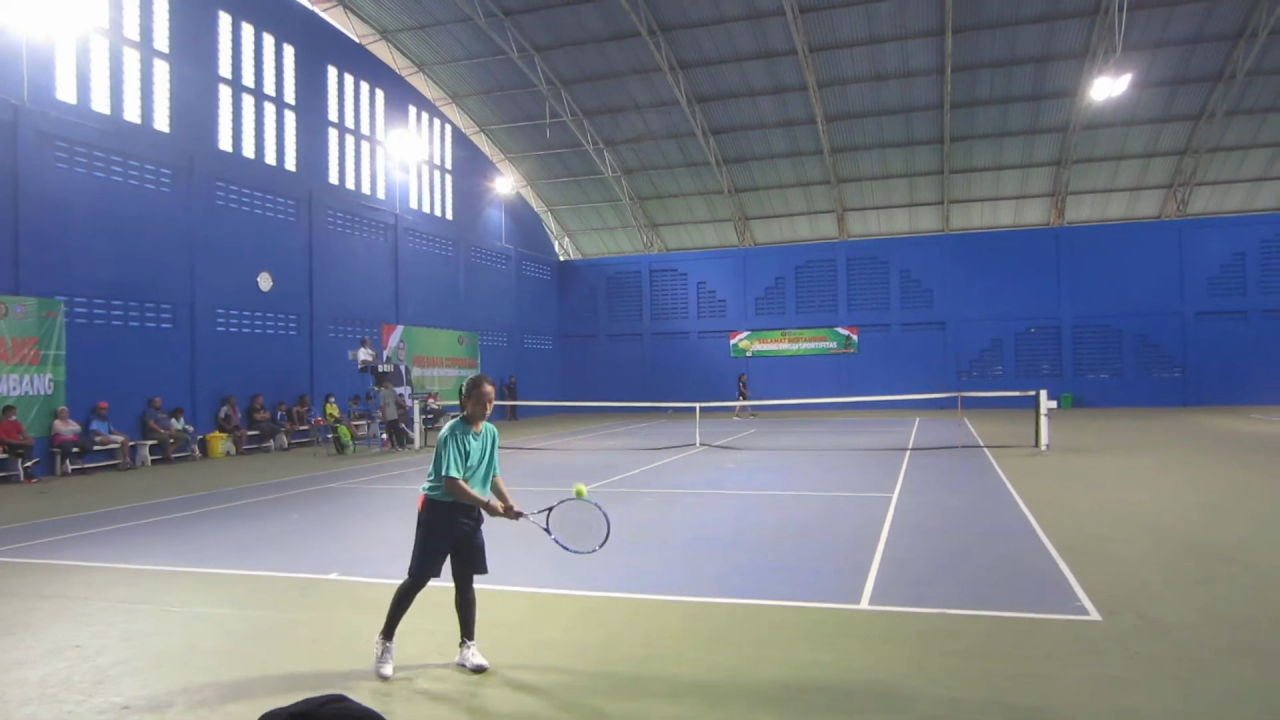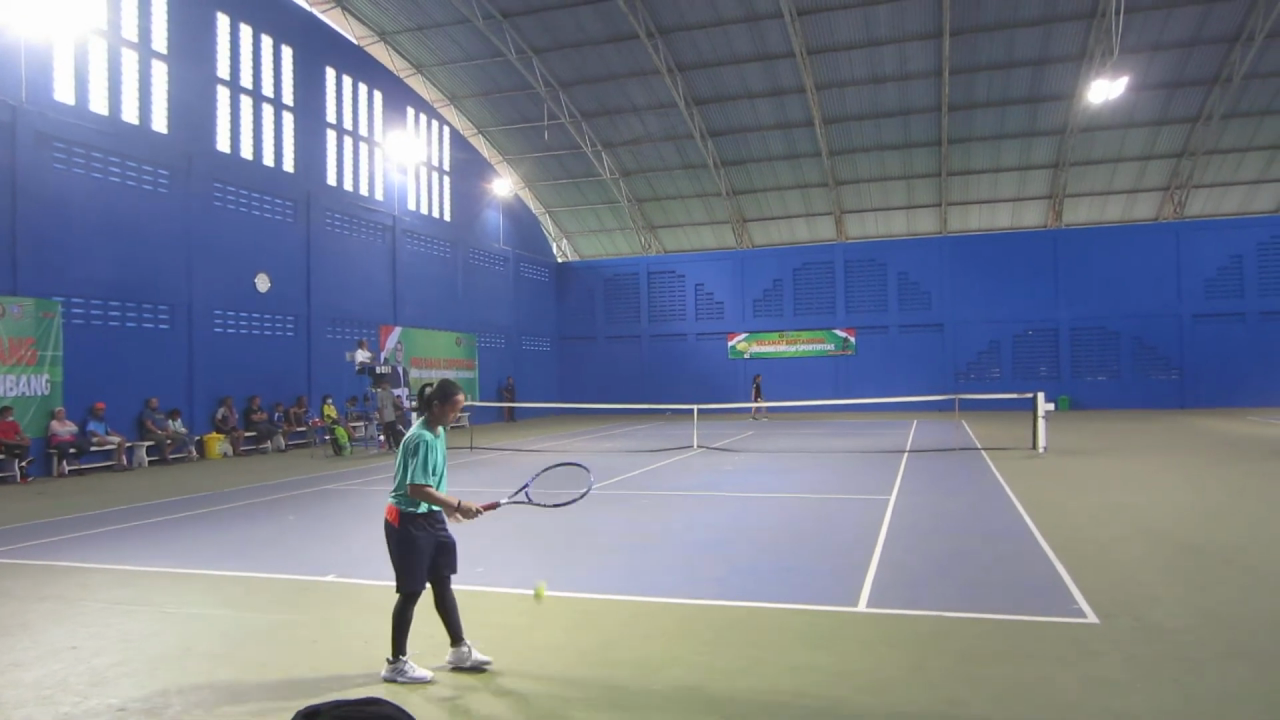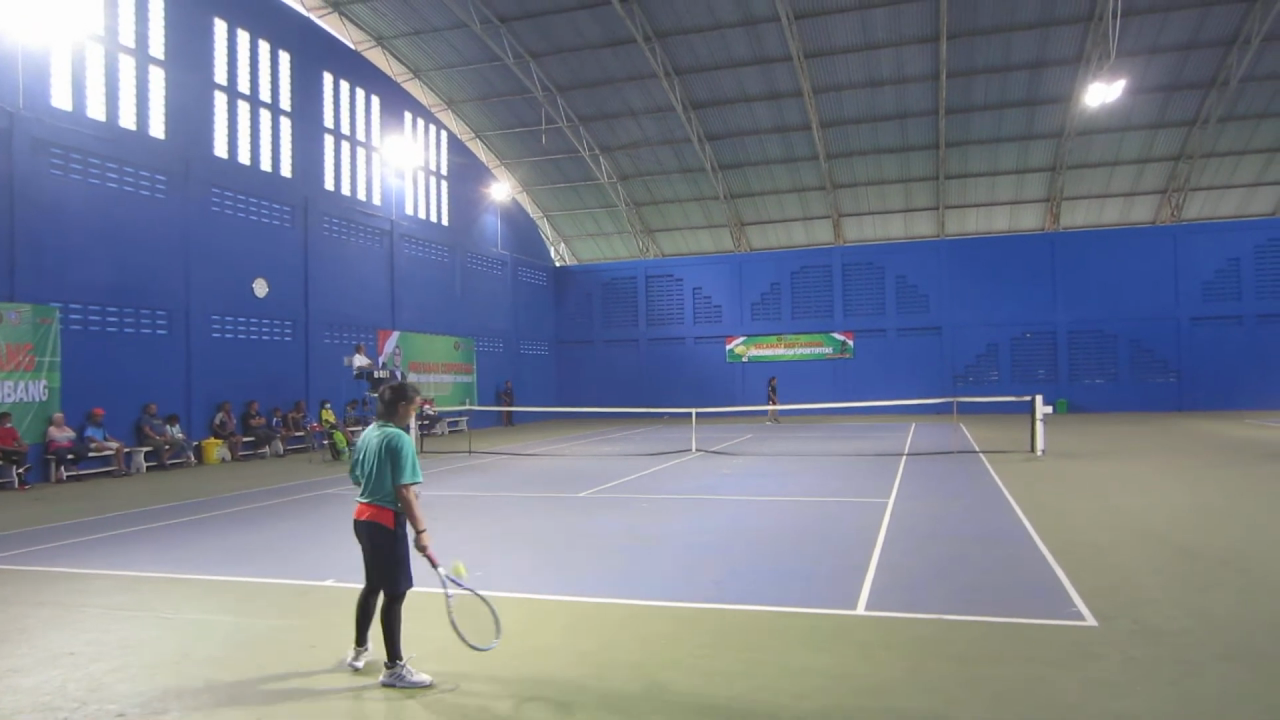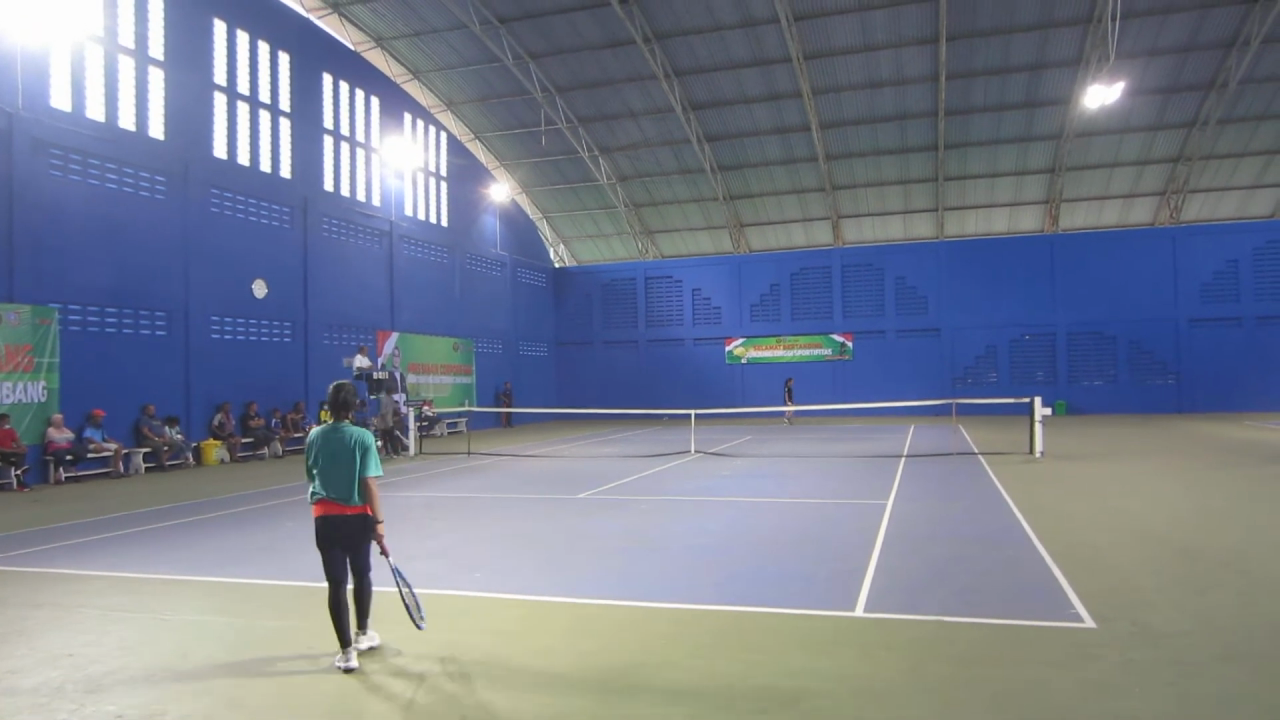
dt=0.5s
person 1, frame 1
left shoulder: (491, 433)
right shoulder: (453, 434)
left elbow: (491, 476)
right elbow: (450, 482)
left wrist: (508, 504)
right wrist: (486, 503)
left hip: (469, 514)
right hip: (439, 510)
left knee: (465, 581)
right knee: (417, 579)
left ankle: (467, 646)
right ankle: (384, 641)
person 1, frame 2
left shoulder: (437, 432)
right shoulder: (421, 439)
right elbow: (417, 489)
left wrist: (451, 507)
right wrist: (457, 505)
left hip: (430, 518)
right hip: (408, 522)
left knee: (442, 583)
right knee: (411, 592)
left ankle: (459, 648)
right ankle: (396, 663)
person 1, frame 3
left shoulder: (368, 434)
right shoulder: (399, 440)
right elbow: (404, 491)
right wrist: (420, 530)
left hip: (363, 517)
right hip: (386, 521)
left knee: (373, 585)
right knee: (395, 594)
left ankle: (359, 649)
right ankle: (394, 667)
person 1, frame 4
left shoulder: (315, 436)
right shoulder: (363, 437)
left elbow: (311, 476)
right elbow: (369, 483)
right wrist: (378, 521)
left hip: (325, 516)
right hip: (357, 516)
left knee: (336, 583)
right knee: (361, 575)
left ankle: (346, 652)
right ankle: (362, 634)
